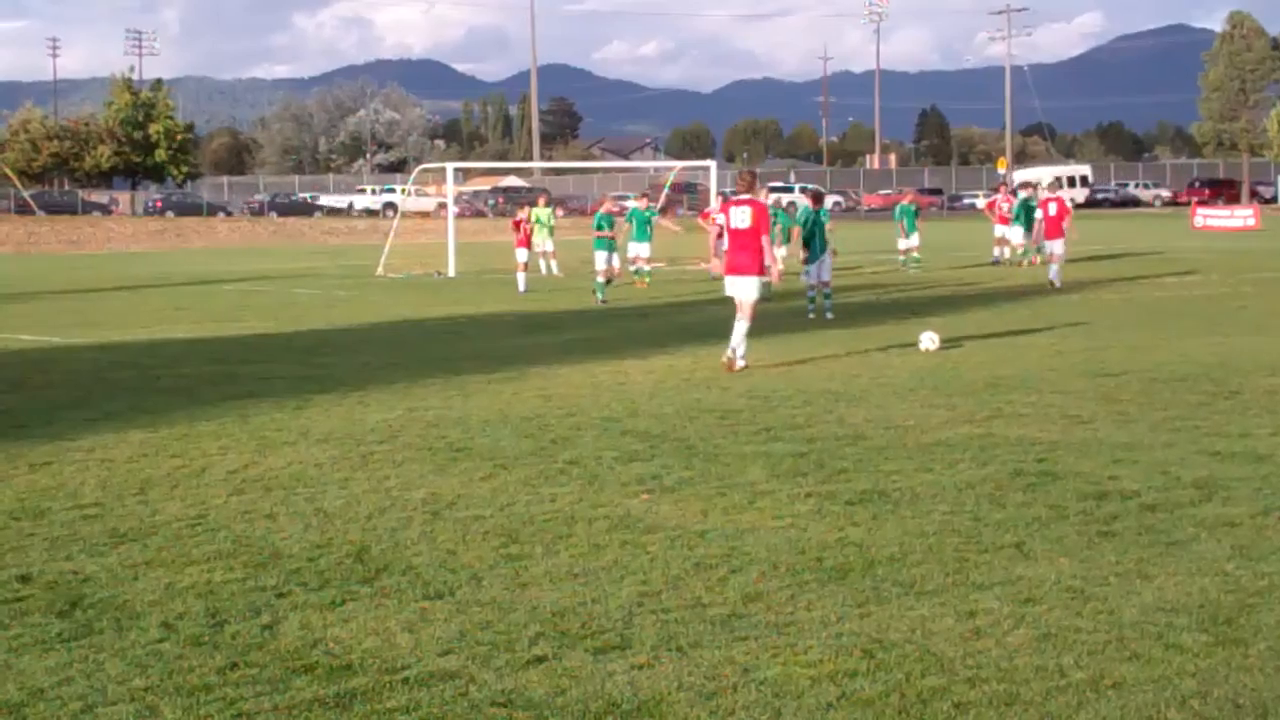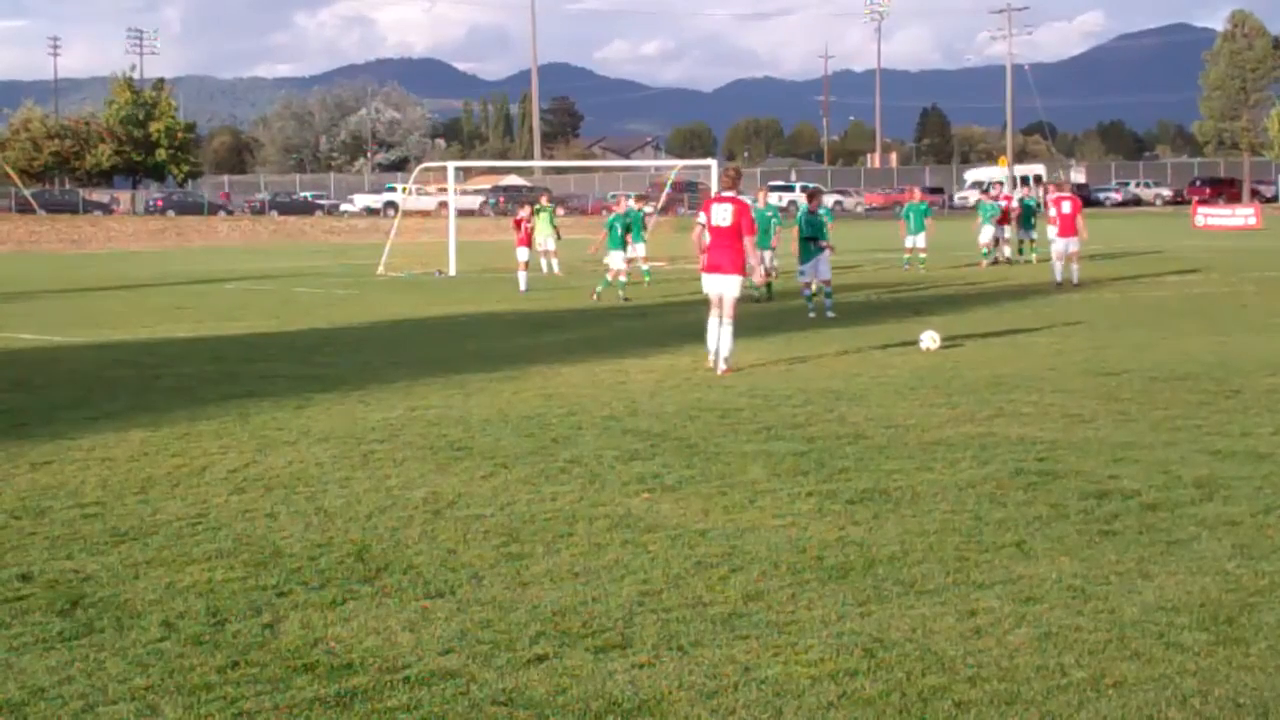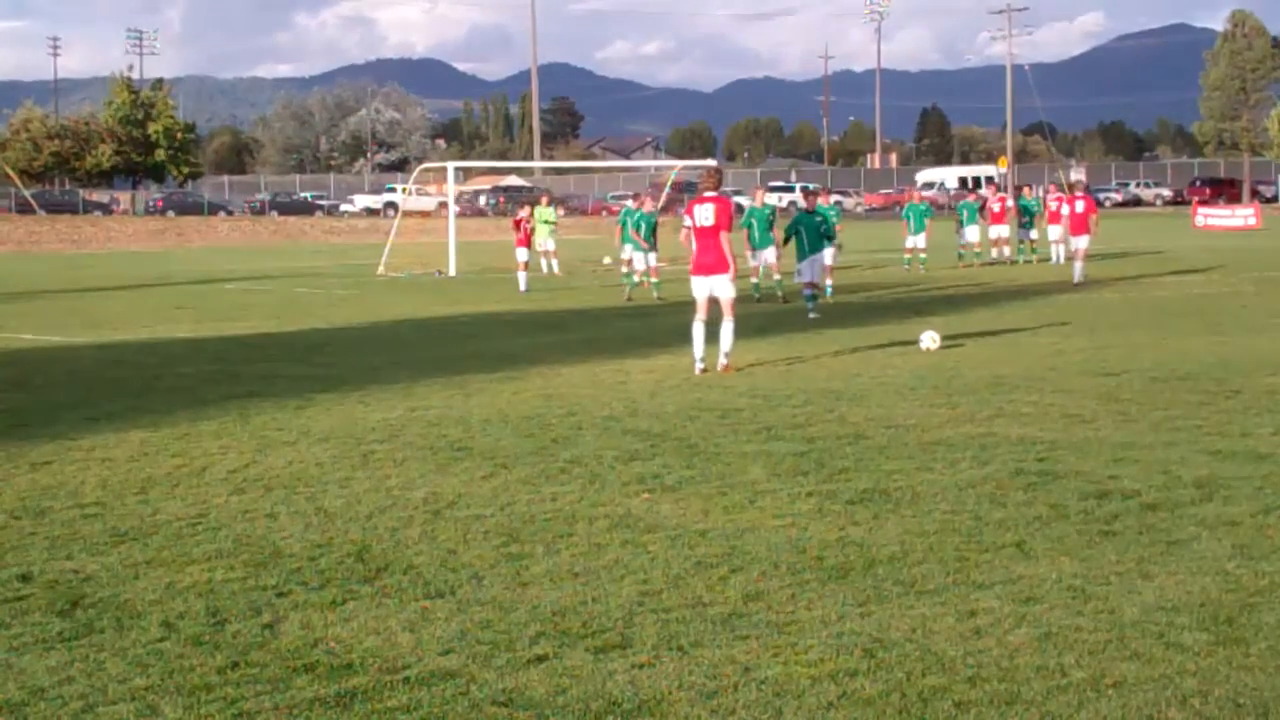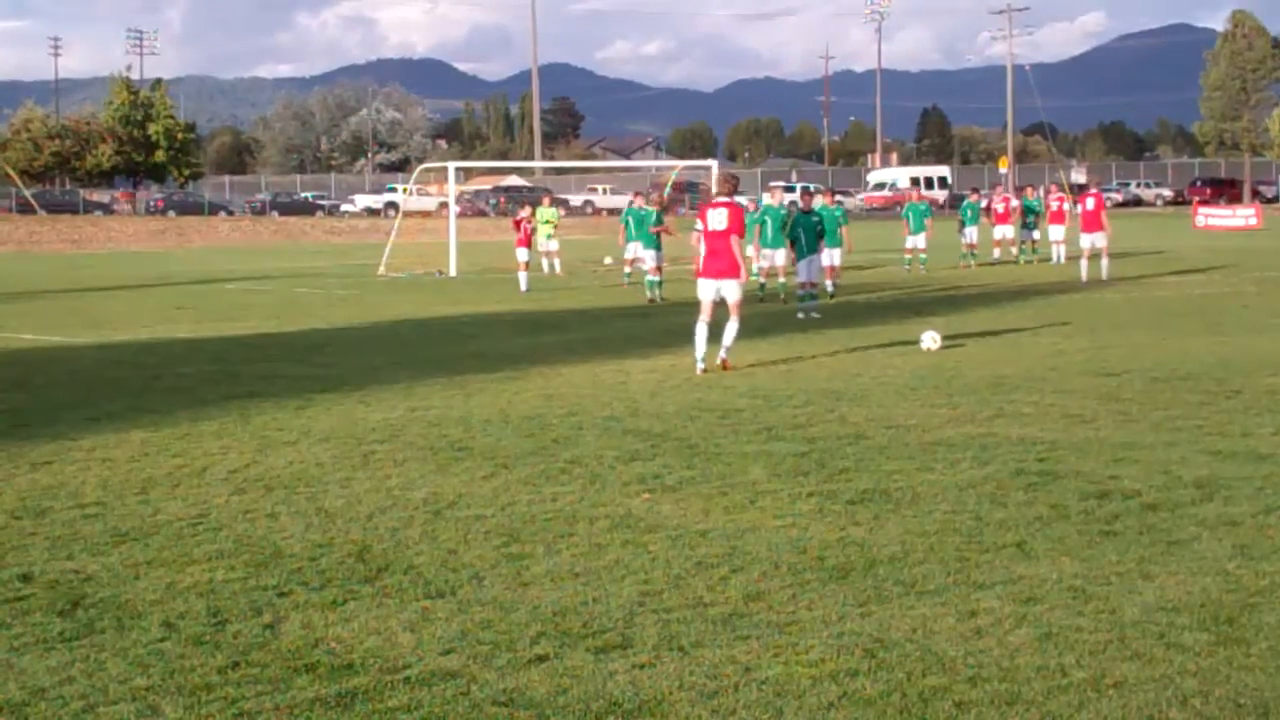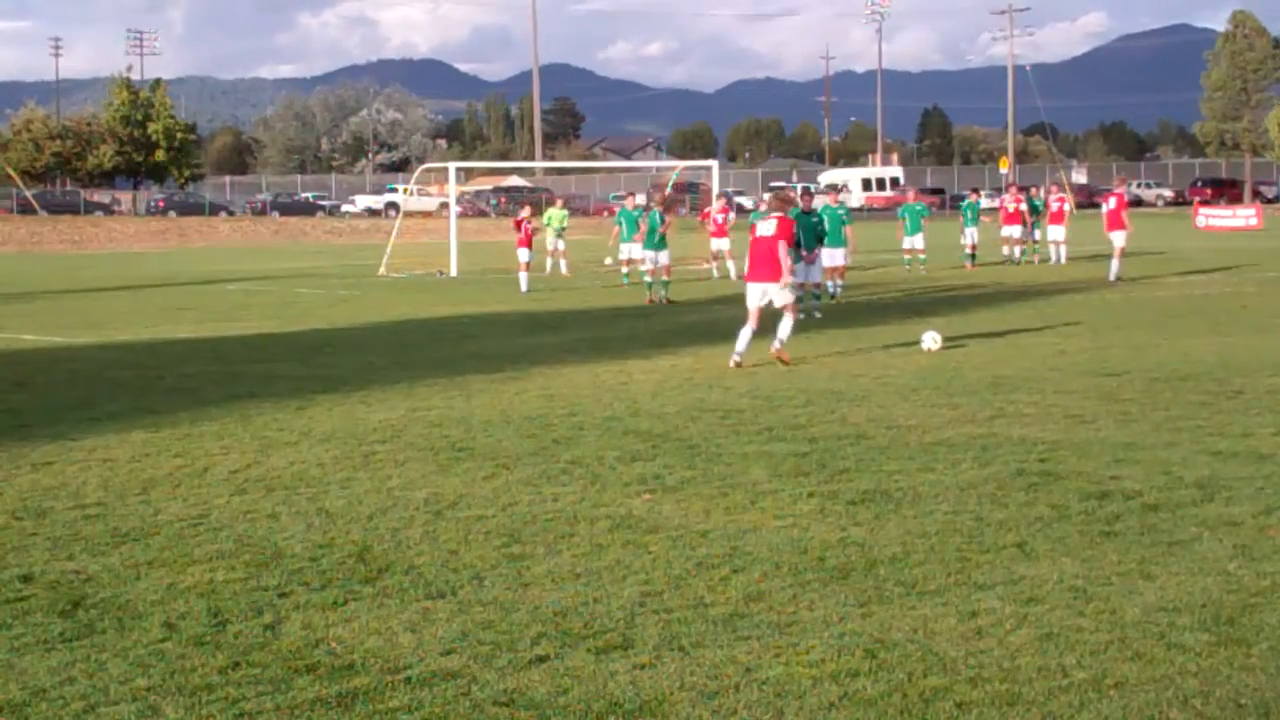
dt=0.5s
person 1, frame 1
left shoulder: (726, 207)
right shoulder: (760, 208)
right elbow: (765, 240)
left wrist: (714, 257)
right wrist: (773, 267)
left hip: (731, 267)
right hip: (752, 267)
left knee: (742, 314)
right knee: (746, 315)
left ankle: (740, 359)
right ankle: (730, 351)
person 1, frame 2
left shoulder: (708, 204)
right shoulder: (743, 207)
left elbow: (696, 235)
right elbow: (748, 242)
left wrist: (702, 254)
right wrist: (757, 268)
left hip: (711, 265)
right hip: (732, 266)
left knee: (715, 310)
right knee: (727, 315)
left ankle: (712, 355)
right ankle: (723, 363)
person 1, frame 3
left shoulder: (692, 205)
right shoulder: (724, 203)
left elbow: (683, 236)
right elbow: (724, 236)
right wrist: (732, 264)
left hip: (699, 267)
right hip: (721, 267)
left knee: (700, 316)
right knee: (728, 315)
left ankle: (699, 362)
right ankle: (724, 359)
person 1, frame 4
left shoulder: (705, 209)
right shoulder: (736, 210)
left elbow: (695, 239)
right elbow: (734, 240)
right wrist: (743, 267)
left hip: (708, 270)
right hip: (730, 271)
left knee: (704, 318)
right knee: (734, 316)
left ankle: (700, 362)
right ankle: (723, 354)
person 1, frame 5
left shoulder: (757, 224)
right shoulder: (788, 223)
right elbow: (782, 245)
right wrist: (786, 272)
left hip: (754, 277)
right hip: (775, 277)
left knee: (752, 322)
right knee: (790, 312)
left ankle: (736, 357)
right ankle: (778, 344)
